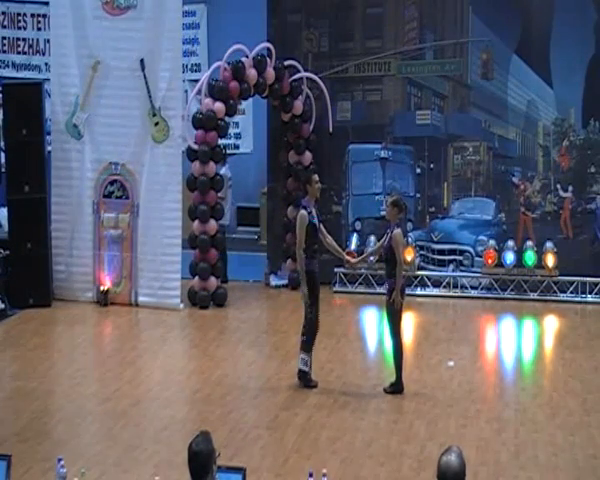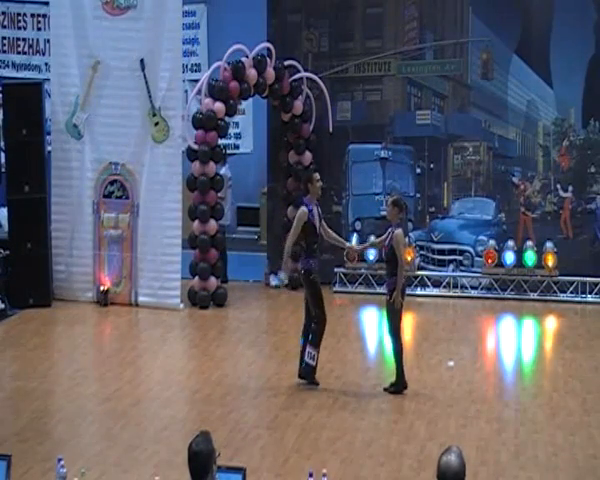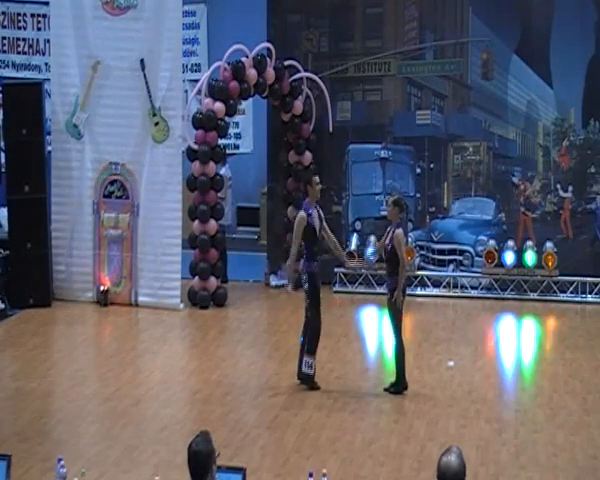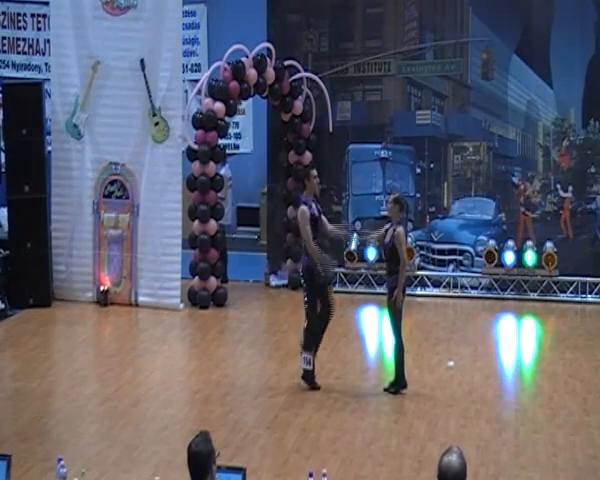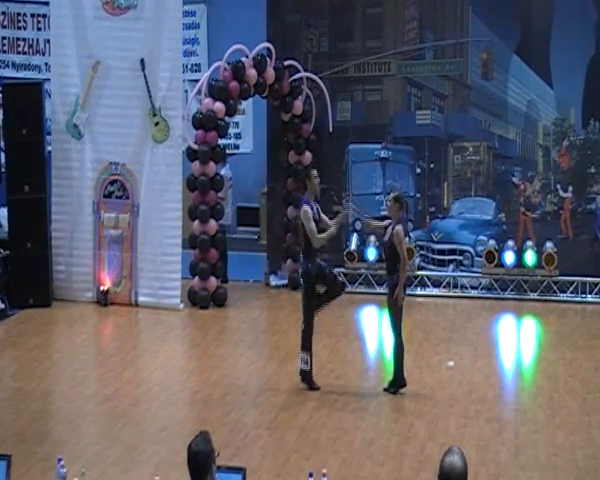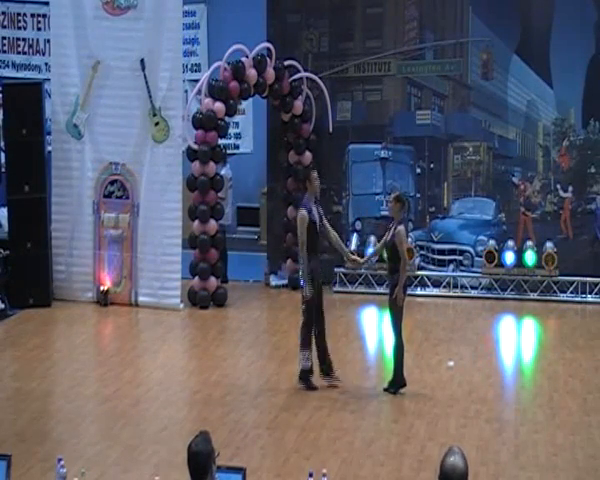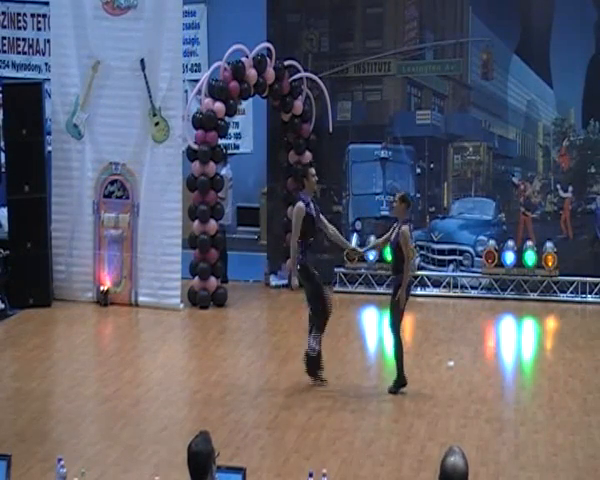
dt=0.2s
person 1, frame 1
left shoulder: (314, 210)
right shoulder: (303, 214)
left elbow: (325, 239)
right elbow: (299, 250)
left wrist: (344, 256)
right wrist: (302, 282)
left hip: (314, 268)
right hip: (307, 270)
left knee: (310, 321)
right knee: (312, 321)
left ankle: (304, 370)
right ankle: (304, 370)
person 1, frame 2
left shoulder: (317, 208)
right shoulder: (304, 211)
left elbow: (327, 233)
right elbow: (290, 240)
left wrist: (348, 247)
right wrist: (285, 267)
left hip: (314, 265)
right hip: (308, 267)
left knee: (310, 318)
right knee: (319, 317)
left ankle: (304, 368)
right ankle: (310, 367)
person 1, frame 3
left shoulder: (318, 211)
right shoulder: (303, 215)
left elbow: (328, 237)
right elbow: (294, 249)
left wrist: (345, 258)
right wrist: (290, 280)
left hip: (316, 268)
right hip: (308, 269)
left knee: (310, 321)
right knee: (314, 323)
left ankle: (304, 368)
right ankle: (307, 374)
person 1, frame 4
left shoulder: (315, 205)
right shoulder: (303, 209)
left elbow: (327, 228)
right elbow: (309, 243)
left wrist: (344, 234)
right wrist: (325, 264)
left hip: (318, 264)
right hip: (310, 265)
left knee: (326, 311)
right knee: (312, 317)
left ankle: (310, 353)
right ankle: (308, 372)
person 1, frame 5
left shoulder: (315, 205)
right shoulder: (305, 209)
left elbow: (328, 224)
right elbow: (317, 241)
left wrist: (340, 219)
right wrist: (334, 229)
left hip: (317, 261)
right hip: (309, 265)
right knee: (308, 318)
right ankle: (306, 372)
person 1, frame 6
left shoulder: (317, 208)
right shoulder: (303, 212)
left elbow: (331, 234)
right elbow: (302, 248)
left wrist: (349, 255)
right wrist: (305, 282)
left hip: (316, 267)
right hip: (307, 269)
left knee: (319, 320)
right knee: (309, 319)
left ankle: (326, 370)
right ankle: (304, 374)
person 1, frame 7
left shoulder: (313, 205)
right shoulder: (300, 206)
left elbow: (329, 229)
right elbow: (293, 241)
left wrist: (349, 246)
right wrist: (294, 274)
left hip: (311, 265)
right hip: (304, 264)
left knee: (318, 311)
right knee: (322, 308)
left ankle: (313, 365)
right ankle: (312, 360)
person 2, frame 1
left shoulder: (397, 232)
right shoulder: (391, 231)
left elbow: (401, 263)
right elbow: (377, 249)
left wrist: (397, 291)
right wrist: (357, 260)
left hip: (395, 287)
right hip: (391, 286)
left knee: (395, 334)
right knee: (393, 334)
left ankle: (399, 382)
right ankle: (397, 380)
person 2, frame 2
left shoulder: (398, 232)
right shoulder: (391, 230)
left elbow: (402, 263)
right elbow: (378, 242)
left wrist: (398, 291)
right wrist: (359, 248)
left hip: (396, 287)
right hip: (391, 285)
left knee: (395, 334)
right knee: (392, 333)
left ankle: (400, 381)
right ankle: (399, 379)
person 2, frame 3
left shoulder: (398, 232)
right shoulder: (390, 230)
left elbow: (403, 263)
right elbow: (380, 249)
left wrist: (399, 290)
left hip: (396, 286)
right hip: (392, 285)
left knee: (397, 334)
right knee: (395, 334)
left ankle: (401, 381)
right ankle: (399, 380)
person 2, frame 4
left shoulder: (398, 230)
right shoulder: (389, 228)
left elbow: (404, 261)
right elbow: (375, 238)
left wrist: (399, 288)
left hip: (397, 285)
right hip: (392, 283)
left knee: (398, 333)
right knee: (396, 333)
left ankle: (400, 381)
right ankle: (398, 379)
person 2, frame 5
left shoulder: (398, 229)
right shoulder: (389, 225)
left elbow: (404, 260)
right elbow: (373, 225)
left wrist: (400, 287)
left hip: (397, 283)
right hip: (391, 282)
left knee: (397, 332)
right knee: (395, 332)
left ankle: (398, 379)
right ankle: (397, 378)
person 2, frame 6
left shoulder: (400, 230)
right shoulder: (393, 227)
left elbow: (405, 260)
right elbow: (380, 247)
left wrist: (399, 288)
right wrist: (363, 260)
left hip: (398, 284)
right hip: (393, 282)
left knee: (397, 332)
right knee: (395, 331)
left ankle: (398, 379)
right ankle: (397, 378)
person 2, frame 7
left shoulder: (404, 230)
right shoulder: (396, 227)
left elbow: (409, 262)
right elbow: (381, 242)
left wrist: (404, 288)
right wrist: (363, 249)
left hip: (402, 285)
right hip: (397, 283)
left knee: (395, 331)
right knee: (394, 331)
left ankle: (400, 379)
right ankle: (400, 378)
person 3, frame 1
left shoulder: (223, 173)
right shoulder: (226, 170)
left elbow: (220, 196)
right hip: (223, 216)
left knee: (221, 247)
right knee: (221, 247)
left ankle: (223, 275)
right ankle: (223, 274)
person 3, frame 2
left shoulder: (223, 173)
right shoulder: (226, 170)
left elbow: (221, 196)
left hip: (220, 217)
right hip: (224, 216)
left knee: (221, 247)
right knee: (221, 247)
left ankle: (223, 276)
right ankle: (222, 275)
person 3, frame 3
left shoulder: (223, 173)
right shoulder: (226, 170)
left elbow: (220, 196)
left hip: (221, 217)
right hip: (224, 216)
left knee: (221, 247)
right knee: (221, 247)
left ankle: (223, 275)
right ankle: (222, 275)
person 3, frame 4
left shoulder: (223, 173)
right shoulder: (226, 170)
left elbow: (221, 196)
right hip: (224, 216)
left knee: (221, 247)
right knee: (221, 247)
left ankle: (223, 276)
right ankle: (222, 275)
person 3, frame 5
left shoulder: (223, 173)
right shoulder: (226, 170)
left elbow: (221, 197)
left hip: (221, 217)
right hip: (224, 216)
left knee: (221, 248)
right knee: (221, 248)
left ankle: (223, 276)
right ankle: (222, 275)
person 3, frame 6
left shoulder: (223, 173)
right shoulder: (226, 170)
left elbow: (221, 197)
left hip: (221, 217)
right hip: (224, 216)
left knee: (221, 248)
right knee: (221, 248)
left ankle: (223, 275)
right ankle: (222, 275)
person 3, frame 7
left shoulder: (223, 174)
right shoulder: (227, 170)
left elbow: (221, 197)
right hip: (224, 216)
left knee: (221, 248)
right knee: (221, 248)
left ankle: (223, 275)
right ankle: (222, 275)
